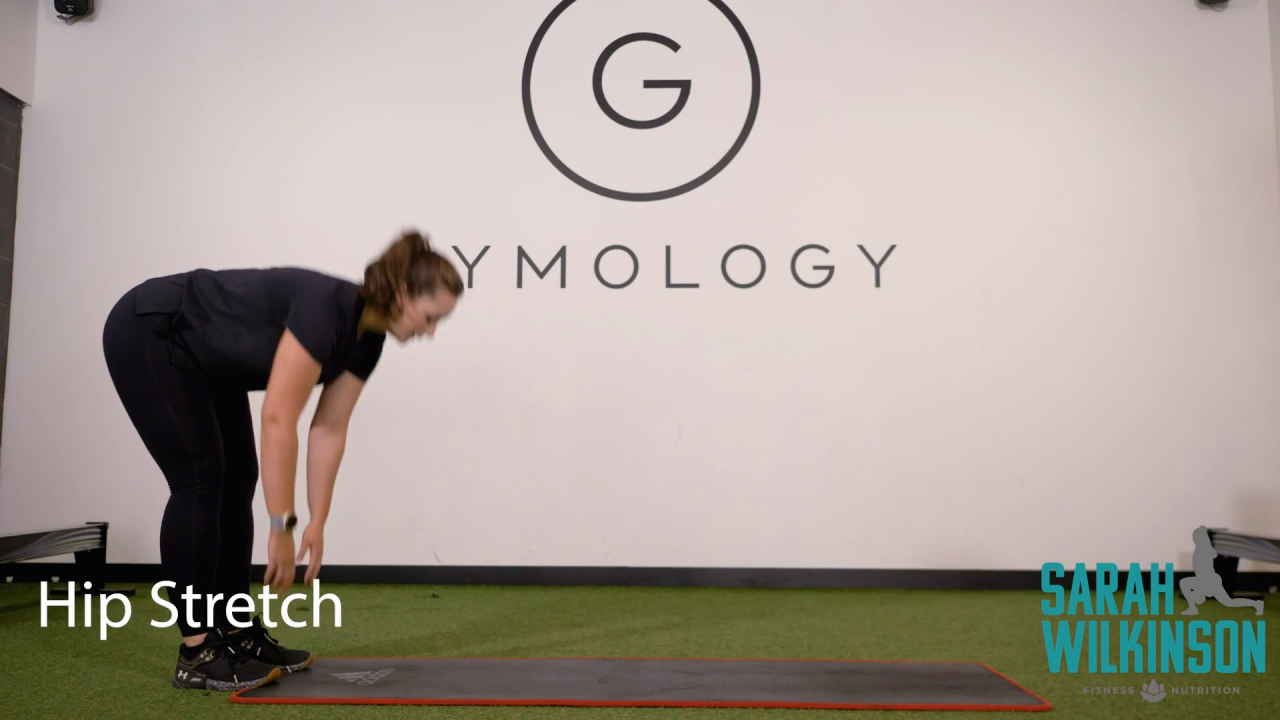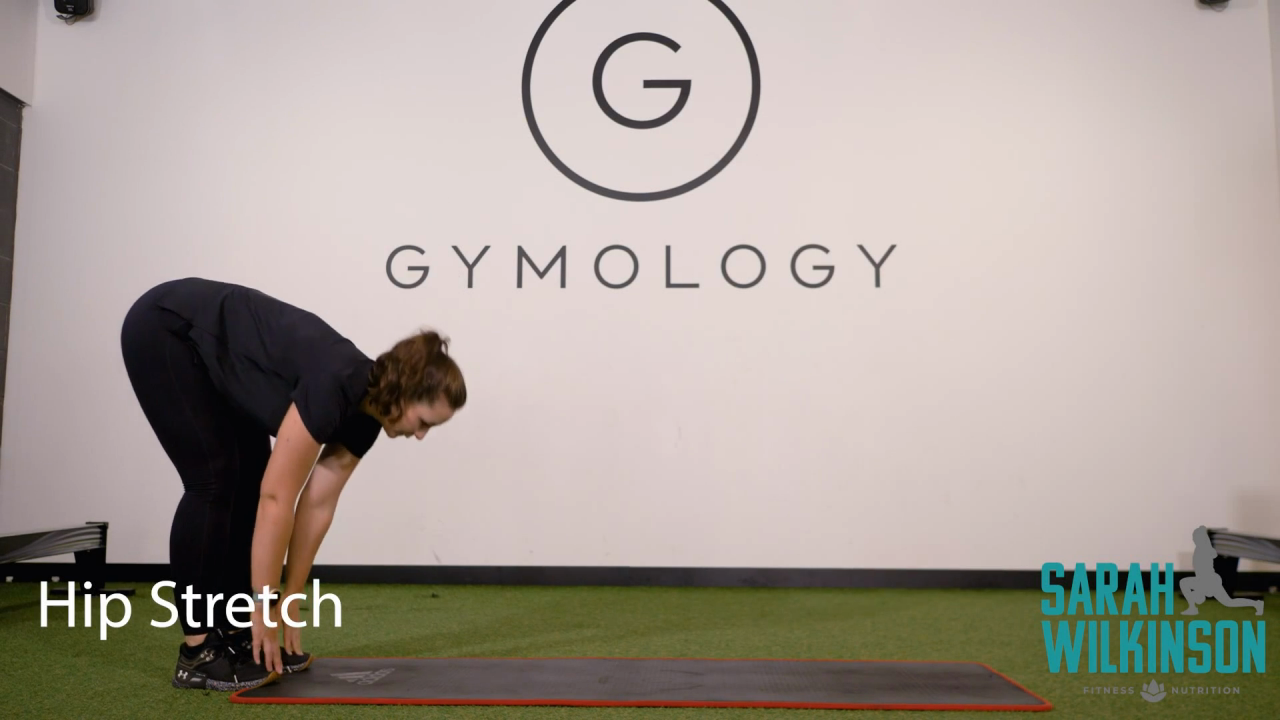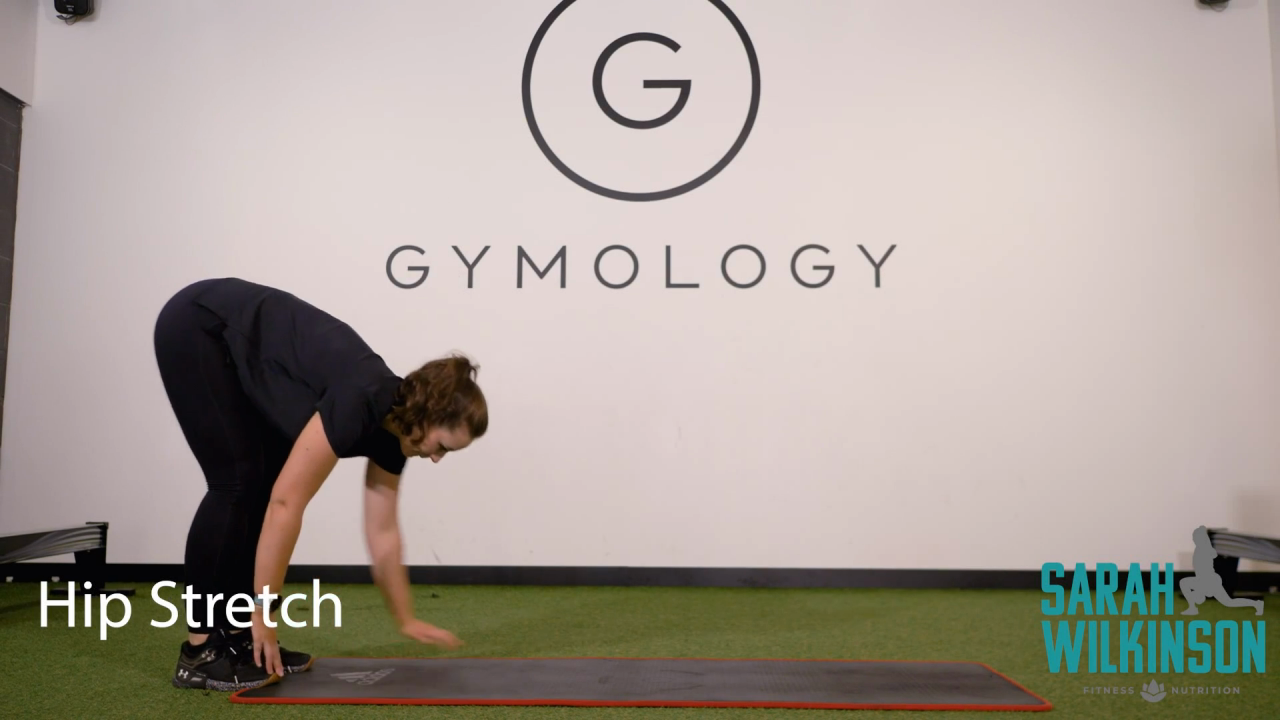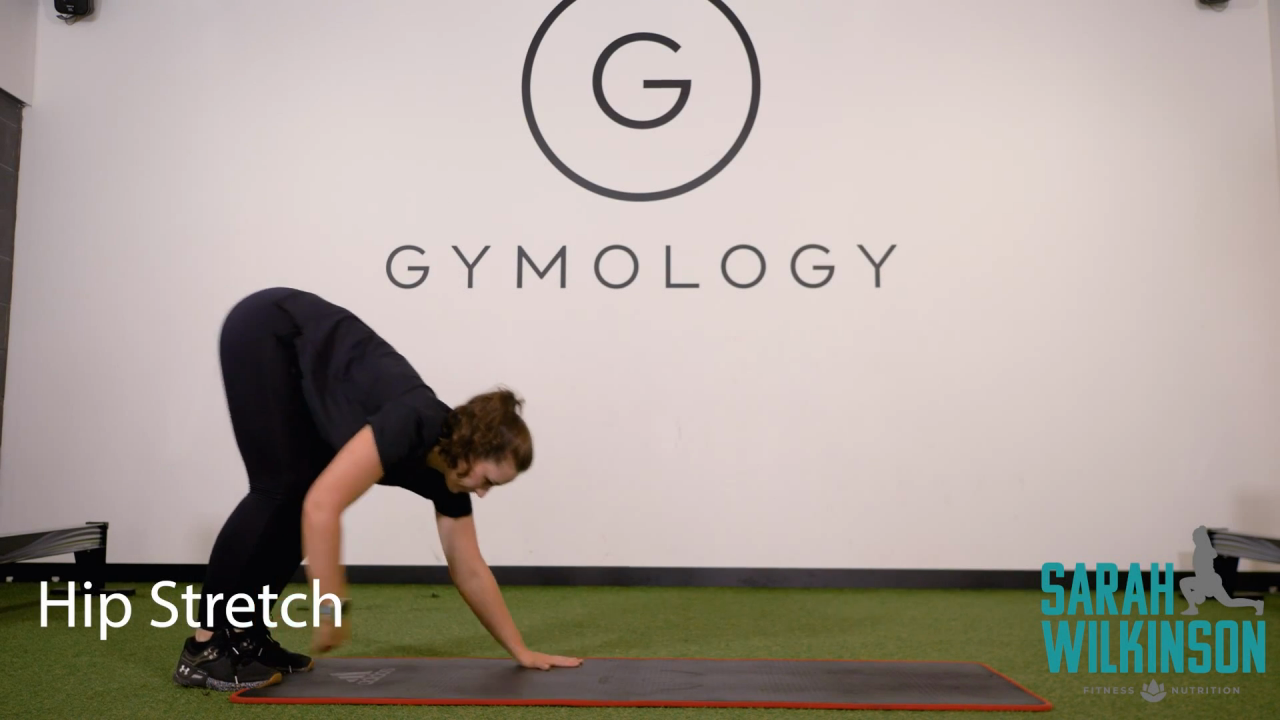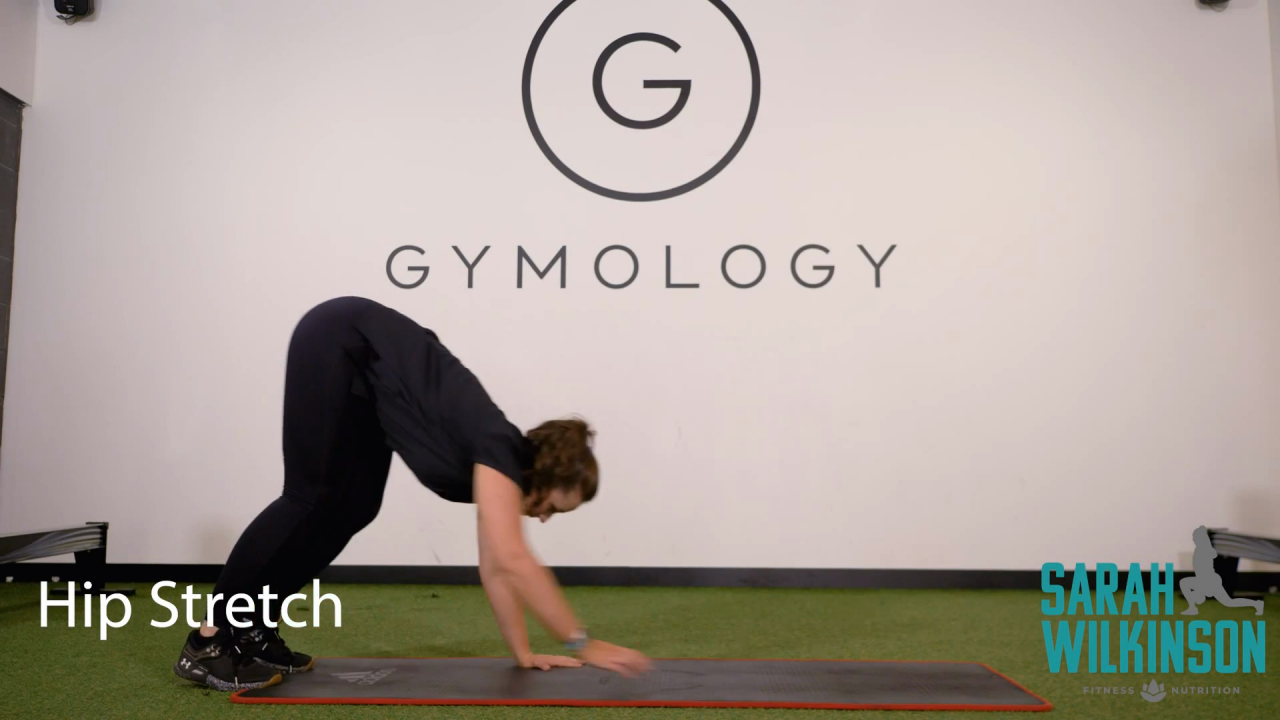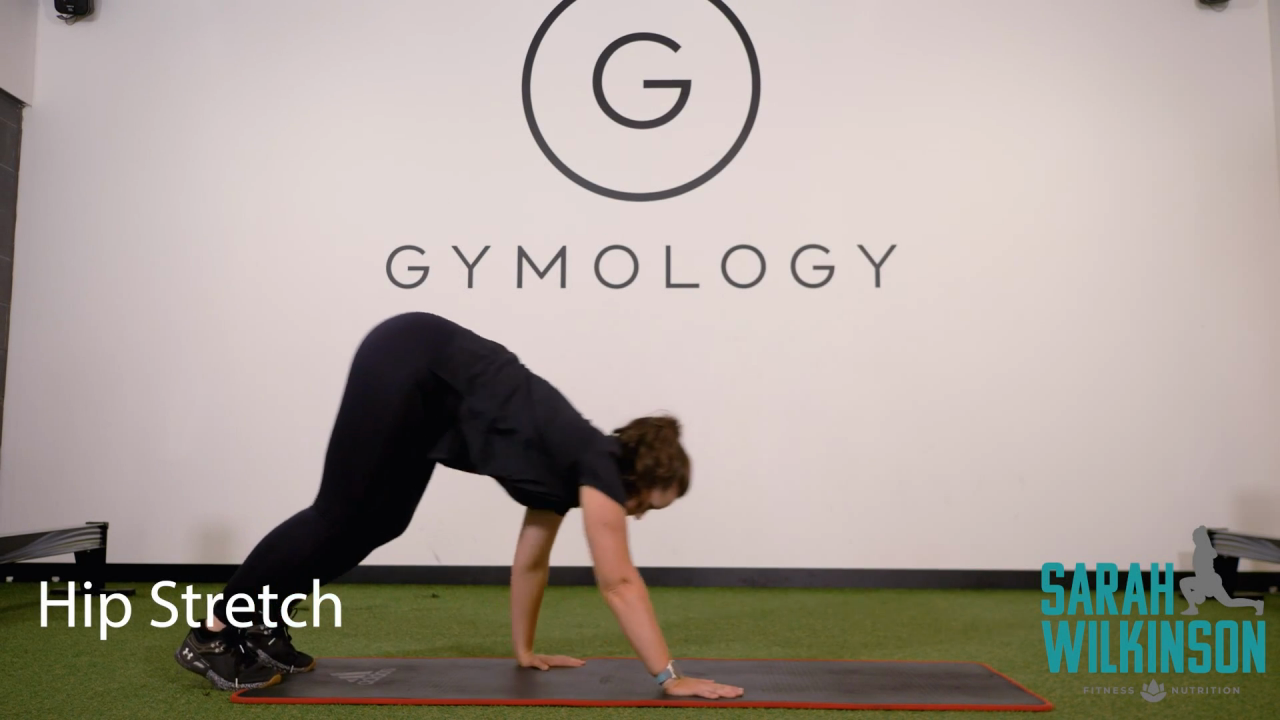
dt=0.3s
person 1, frame 1
left shoulder: (367, 338)
right shoulder: (329, 308)
left elbow: (328, 430)
right elbow: (278, 420)
left wrist: (316, 525)
right wrist: (281, 530)
right hip: (148, 332)
left knee: (236, 473)
right knee: (200, 474)
left ankle: (233, 632)
right ankle: (196, 650)
person 1, frame 2
left shoulder: (366, 410)
right shoulder: (335, 386)
left elbow: (319, 502)
right elbow: (276, 498)
left wrist: (289, 601)
right wrist: (264, 605)
left hip: (209, 356)
right hip: (163, 329)
left knee: (248, 481)
right knee: (215, 478)
left ankle: (235, 633)
right ankle: (198, 650)
person 1, frame 3
left shoulder: (393, 426)
right shoulder: (360, 407)
left elbow: (383, 531)
right elbow: (287, 505)
left wrist: (406, 620)
right wrist: (262, 612)
left hip: (235, 358)
right hip: (198, 328)
left knee: (268, 482)
right knee: (235, 483)
left ankle: (244, 640)
right ankle: (204, 646)
person 1, frame 4
left shoulder: (444, 463)
right shoulder: (412, 427)
left elbow: (470, 570)
right elbow: (321, 507)
left wrist: (521, 651)
right wrist: (334, 608)
left hip: (295, 357)
right hip: (268, 333)
left knee: (296, 490)
right knee: (279, 489)
left ankle: (244, 634)
right ankle: (204, 646)
person 1, frame 5
left shoulder: (490, 467)
right shoulder: (497, 453)
left elbow: (497, 569)
right elbow: (513, 563)
left wrist: (521, 652)
right wrist: (583, 643)
left hip: (363, 376)
right hip: (342, 343)
left knee: (353, 509)
right knee: (311, 498)
left ankle: (253, 632)
right ankle: (208, 639)
person 1, frame 6
left shoulder: (572, 470)
right shoulder: (602, 467)
left elbow: (531, 562)
right elbow: (620, 582)
left wrist: (525, 652)
right wrist: (670, 678)
left hip: (426, 380)
right hip: (411, 362)
left knee: (382, 521)
right knee: (342, 514)
left ankle: (260, 628)
right ankle: (211, 633)
